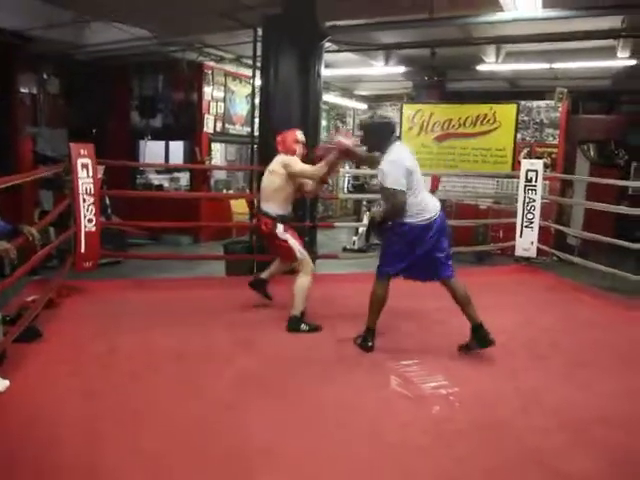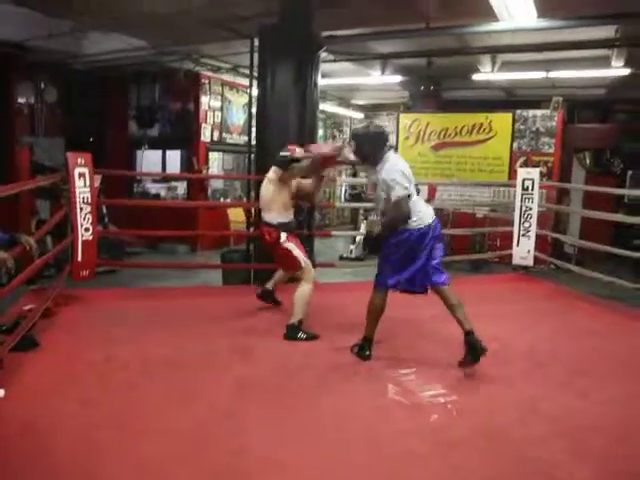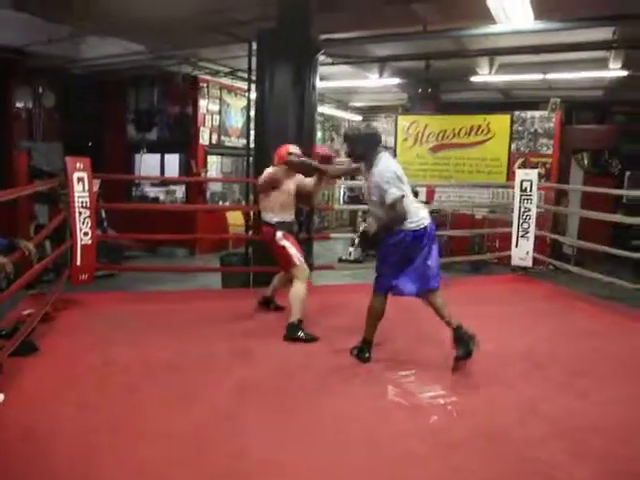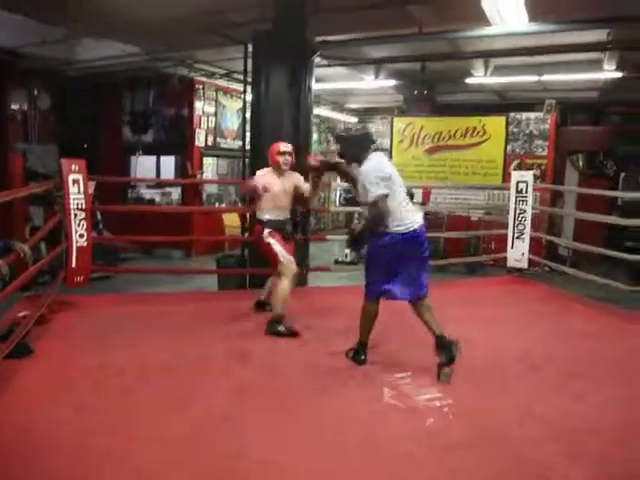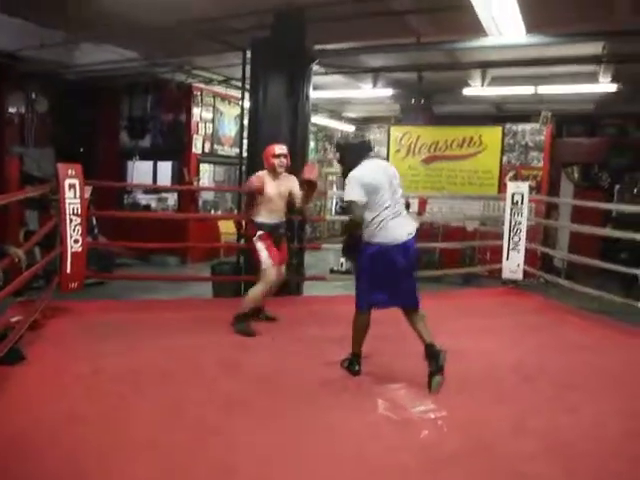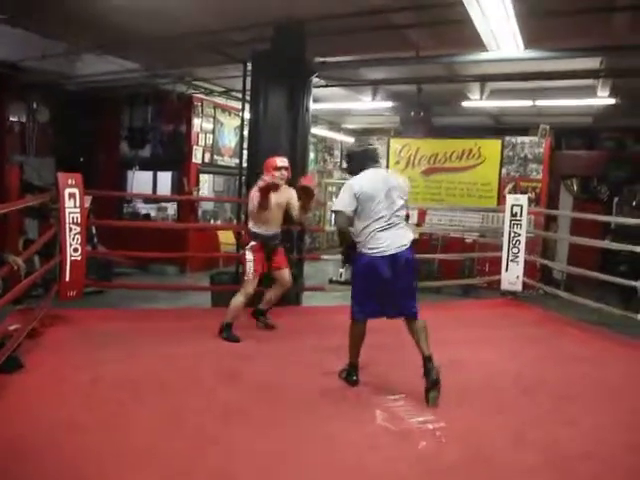
dt=0.1s
person 1, frame 1
left shoulder: (391, 162)
right shoulder: (397, 148)
left elbow: (398, 204)
left wrist: (380, 218)
right wrist: (352, 153)
left hip: (410, 224)
right hip: (433, 217)
left knee: (383, 276)
right knee: (447, 275)
left ankle: (368, 335)
right ankle: (479, 329)
person 1, frame 2
left shoulder: (389, 171)
right shoulder: (386, 159)
left elbow: (402, 212)
left wrist: (380, 231)
left hip: (408, 232)
right hip: (428, 225)
left knee: (381, 287)
right knee: (440, 284)
left ankle: (366, 344)
right ankle: (471, 339)
person 1, frame 3
left shoulder: (381, 170)
right shoulder: (380, 161)
left elbow: (398, 212)
left wrist: (375, 231)
left hip: (404, 233)
right hip: (423, 227)
left knee: (381, 291)
right knee: (428, 289)
left ankle: (364, 348)
right ankle: (459, 333)
person 1, frame 4
left shoulder: (369, 170)
right shoulder: (376, 159)
left elbow: (379, 212)
left wrist: (360, 232)
right wrist: (343, 169)
left hip: (392, 234)
right hip: (414, 229)
left knee: (373, 294)
right knee: (416, 294)
left ankle: (361, 349)
right ankle: (441, 339)
person 1, frame 5
left shoulder: (356, 175)
right shoulder: (387, 167)
left elbow: (355, 216)
left wrist: (350, 239)
left hip: (378, 245)
right hip: (406, 240)
left knee: (364, 304)
right knee: (409, 304)
left ankle: (355, 359)
right ankle: (432, 351)
person 1, frame 6
left shoulder: (354, 184)
right shoulder: (400, 180)
left elbow: (342, 224)
left wrist: (348, 244)
left hip: (371, 255)
right hip: (402, 251)
left knee: (359, 314)
right knee: (410, 313)
left ankle: (352, 369)
right ankle: (427, 364)
person 2, frame 1
left shoulder: (291, 167)
right shoulder: (286, 161)
left elbow: (309, 190)
right elbow: (318, 174)
right wrist: (335, 154)
left hip: (271, 221)
right hip: (274, 224)
left knee: (288, 257)
right knee: (306, 268)
left ankle: (260, 280)
right ankle: (296, 319)
person 2, frame 2
left shoulder: (293, 179)
right shoulder: (279, 170)
left elbow: (311, 191)
left wrist: (319, 169)
left hip: (278, 229)
right hip: (278, 232)
left knee: (293, 264)
right knee: (308, 277)
left ankle: (267, 289)
right ankle: (294, 327)
person 2, frame 3
left shoulder: (296, 178)
right shoulder: (271, 173)
left elbow: (314, 187)
right elbow: (263, 187)
left wrist: (321, 169)
right wrist: (284, 169)
left hip: (288, 228)
right hip: (276, 231)
left knee: (291, 269)
right knee: (302, 275)
left ankle: (266, 298)
right ankle: (294, 327)
person 2, frame 4
left shoulder: (294, 177)
right shoulder: (263, 175)
left elbow: (308, 194)
right elbow: (250, 194)
left wrist: (316, 178)
right wrist: (253, 191)
left hip: (285, 227)
right hip: (267, 228)
left knee: (282, 268)
right knee: (289, 270)
left ankle: (263, 301)
right ankle: (276, 321)
person 2, frame 5
left shoulder: (291, 180)
right shoulder: (259, 178)
left elbow: (300, 205)
right elbow: (251, 208)
left wrist: (309, 190)
right wrist: (252, 194)
left hip: (279, 230)
right hip: (262, 231)
left knee: (278, 275)
right knee: (269, 278)
left ankle: (255, 308)
right ankle: (240, 317)
person 2, frame 6
left shoulder: (290, 192)
right shoulder: (259, 188)
left elbow: (298, 217)
right elbow: (259, 214)
left wrist: (306, 200)
right wrist: (266, 193)
left hip: (274, 241)
right hip: (256, 242)
left knee: (285, 281)
right knee: (248, 290)
left ankle: (260, 311)
right ankle: (226, 326)
